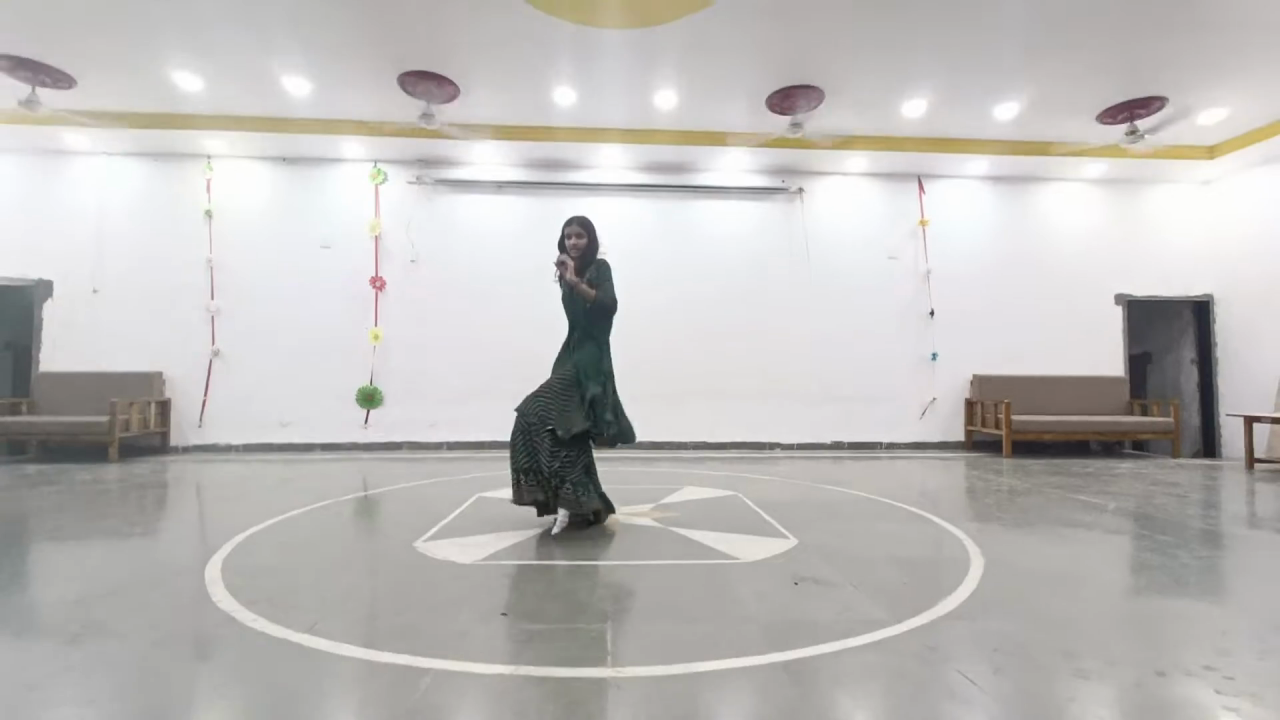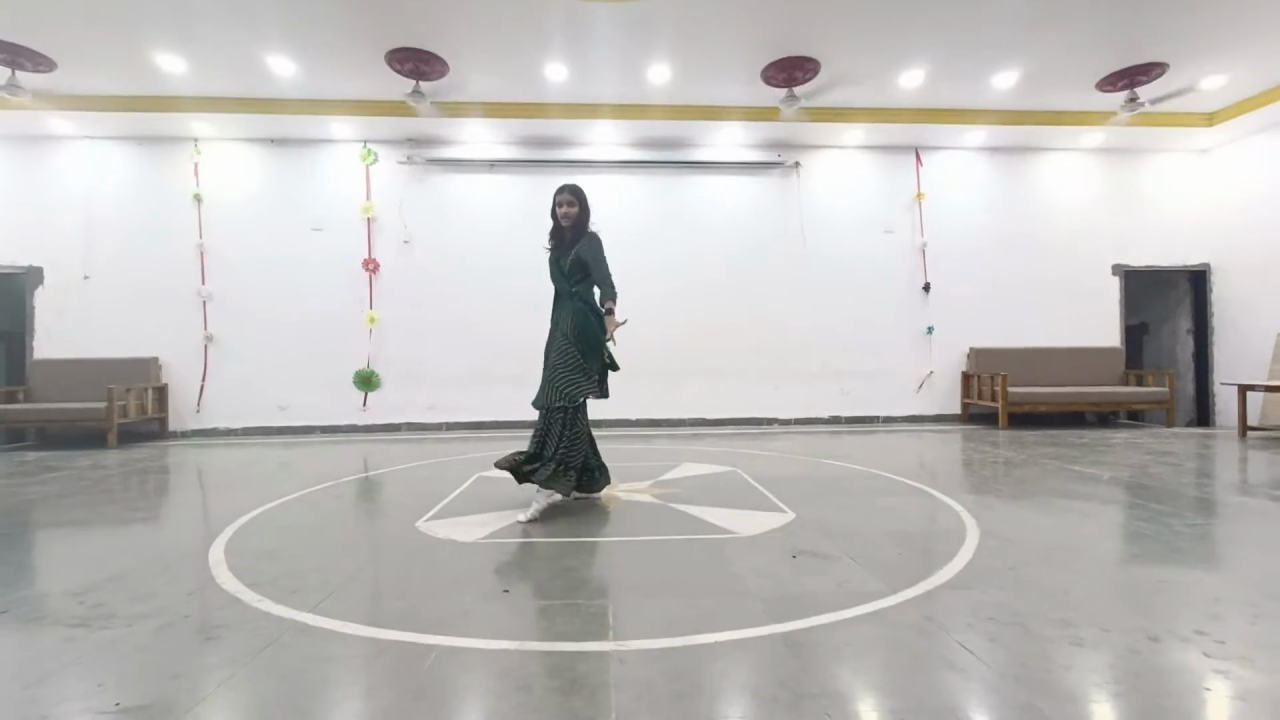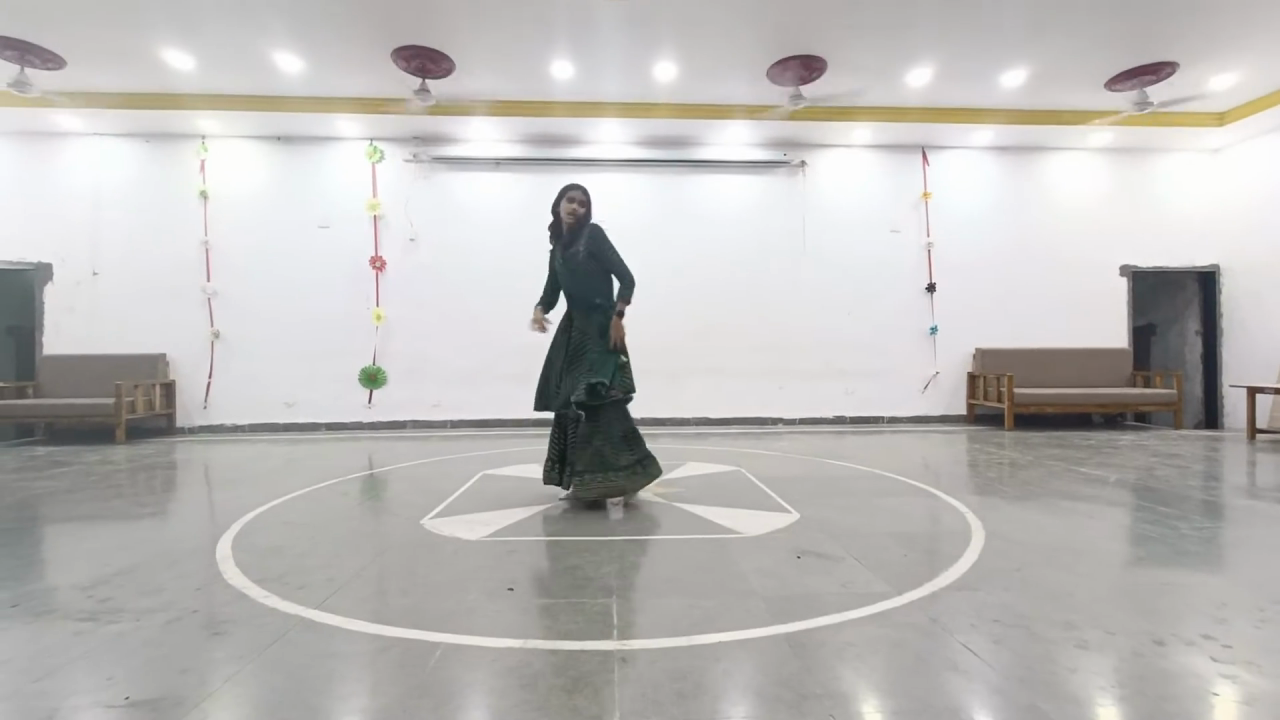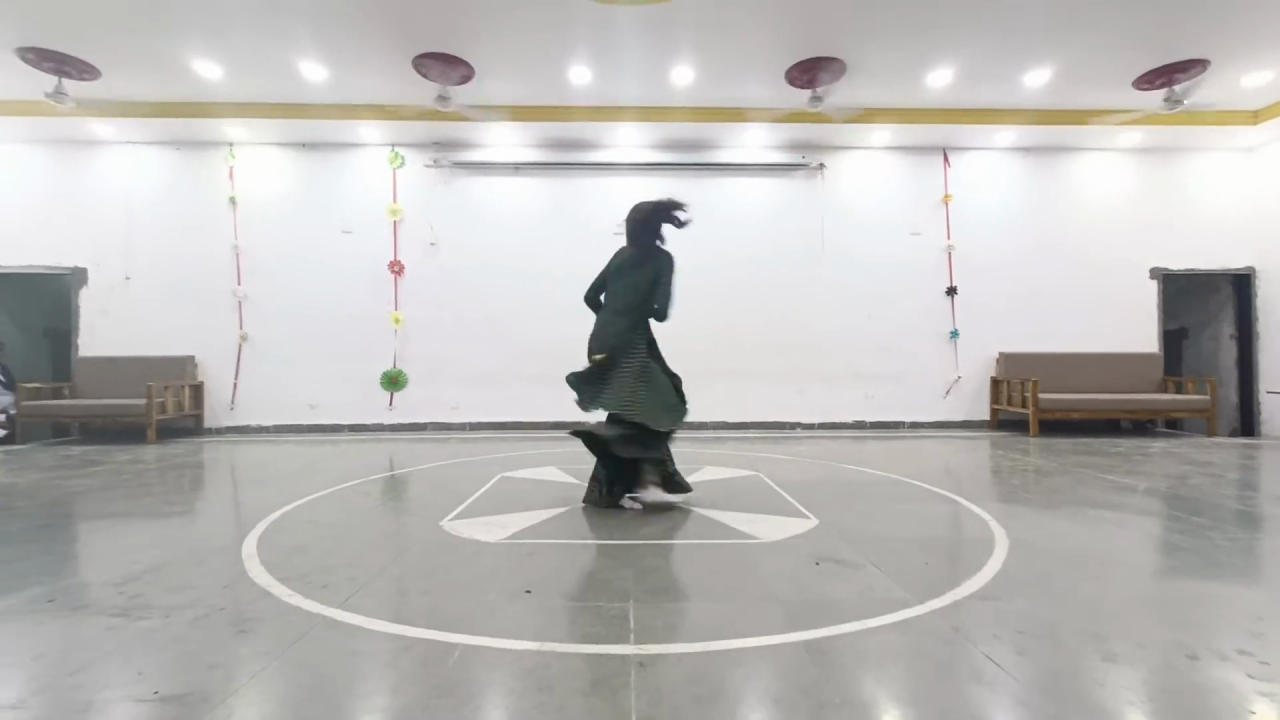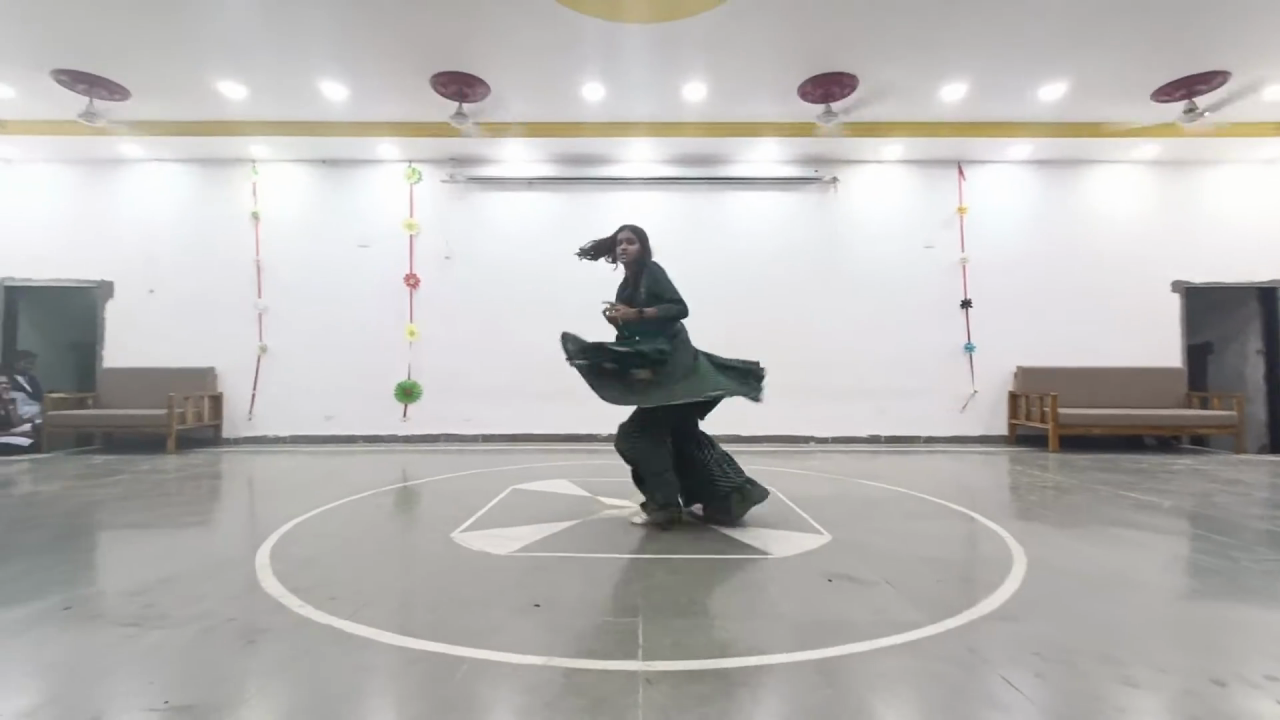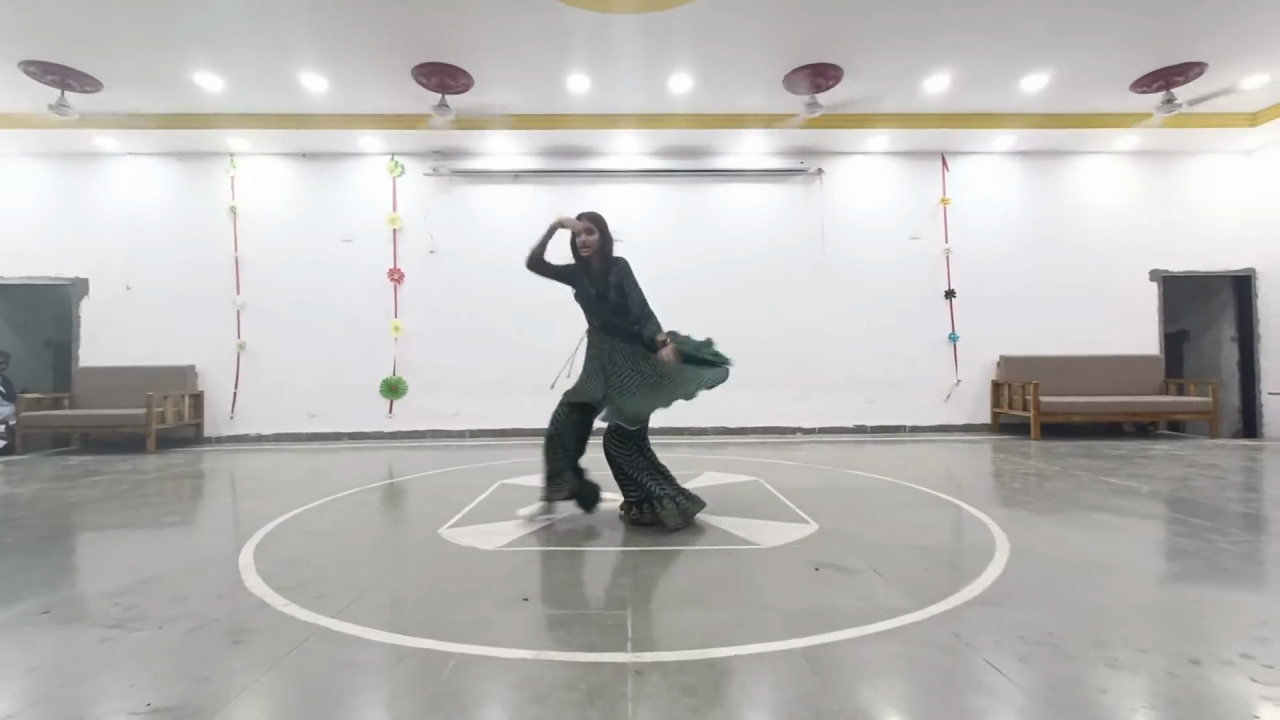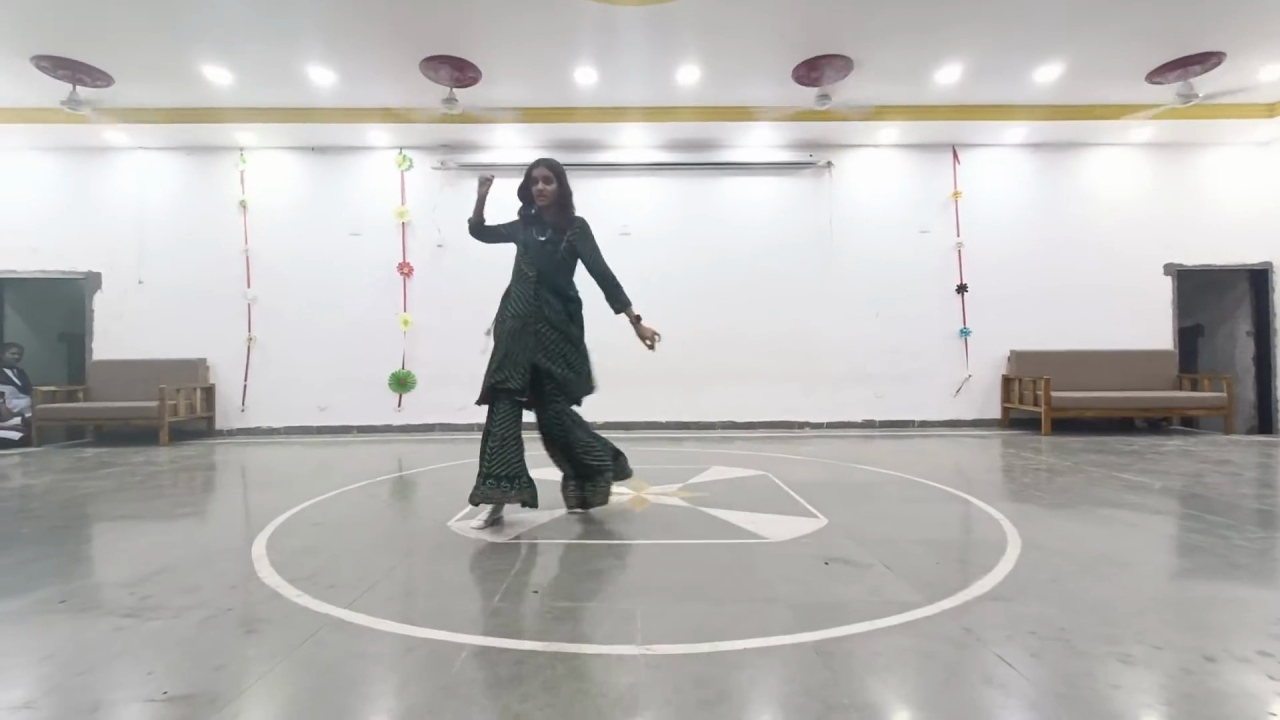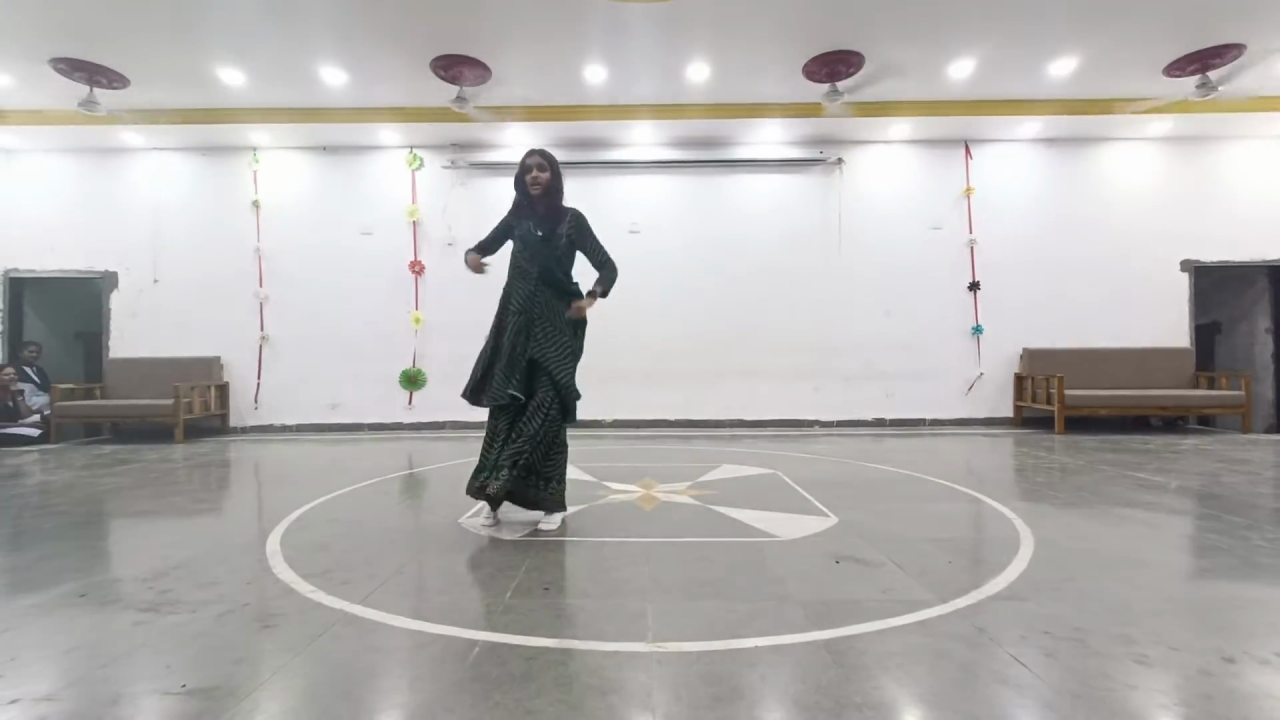
dt=0.4s
person 1, frame 1
left shoulder: (599, 268)
right shoulder: (567, 275)
left elbow: (609, 305)
left wrist: (577, 284)
left hip: (590, 359)
right hip: (571, 357)
left knee: (536, 417)
right knee: (568, 430)
left ankle: (568, 500)
right ankle: (582, 505)
person 1, frame 2
left shoulder: (589, 241)
right shoulder: (558, 244)
left elbow: (604, 278)
left wrist: (610, 314)
left hip: (577, 327)
right hip: (562, 326)
left knee: (562, 401)
right knee: (567, 403)
left ankle: (552, 484)
right ankle: (585, 479)
person 1, frame 3
left shoulder: (593, 235)
right shoulder: (558, 248)
left elbow: (625, 278)
right elbow: (552, 291)
left wrist: (618, 317)
right wrist: (539, 311)
left hip: (599, 328)
right hip: (572, 329)
left knee: (601, 402)
right knee: (566, 405)
left ankle: (632, 472)
right ankle: (579, 481)
person 1, frame 4
left shoulder: (621, 256)
right shoulder: (661, 259)
left elbow: (591, 297)
right elbow: (661, 313)
left hip: (608, 341)
right hip: (630, 344)
left knee: (625, 413)
right knee: (657, 411)
left ankle: (609, 489)
right ankle: (648, 481)
person 1, frame 5
left shoulder: (652, 271)
right shoulder: (625, 287)
left elbow: (679, 308)
right elbow: (628, 337)
left wrist: (636, 315)
right wrist: (619, 321)
left hip: (673, 360)
right hip: (660, 362)
left knee: (642, 431)
right knee: (681, 436)
left ankle: (665, 507)
right ankle: (725, 501)
person 1, frame 6
left shoulder: (618, 267)
right shoulder: (575, 274)
left elbow: (641, 310)
right elbow: (533, 264)
left wrist: (665, 344)
right wrist: (554, 228)
left hip: (634, 359)
right hip: (601, 360)
left knee: (622, 436)
right knee: (563, 426)
left ankle: (656, 505)
right ankle: (556, 495)
person 1, frame 7
left shoulder: (576, 228)
right shoulder: (524, 227)
left elbow: (602, 275)
right elbow: (478, 231)
left wrist: (635, 321)
right wrist: (482, 195)
left hip: (556, 325)
right hip: (516, 324)
left knee: (553, 410)
right knee: (503, 406)
left ankle: (590, 482)
right ankle: (496, 498)
person 1, frame 8
left shoulder: (571, 219)
right shoulder: (517, 218)
left elbow: (607, 266)
right elbow: (484, 246)
left wrist: (591, 299)
right wrist: (473, 256)
left hip: (558, 321)
right hip: (516, 318)
left knee: (547, 406)
right knee: (506, 403)
left ankle: (550, 501)
right ankle: (496, 493)
